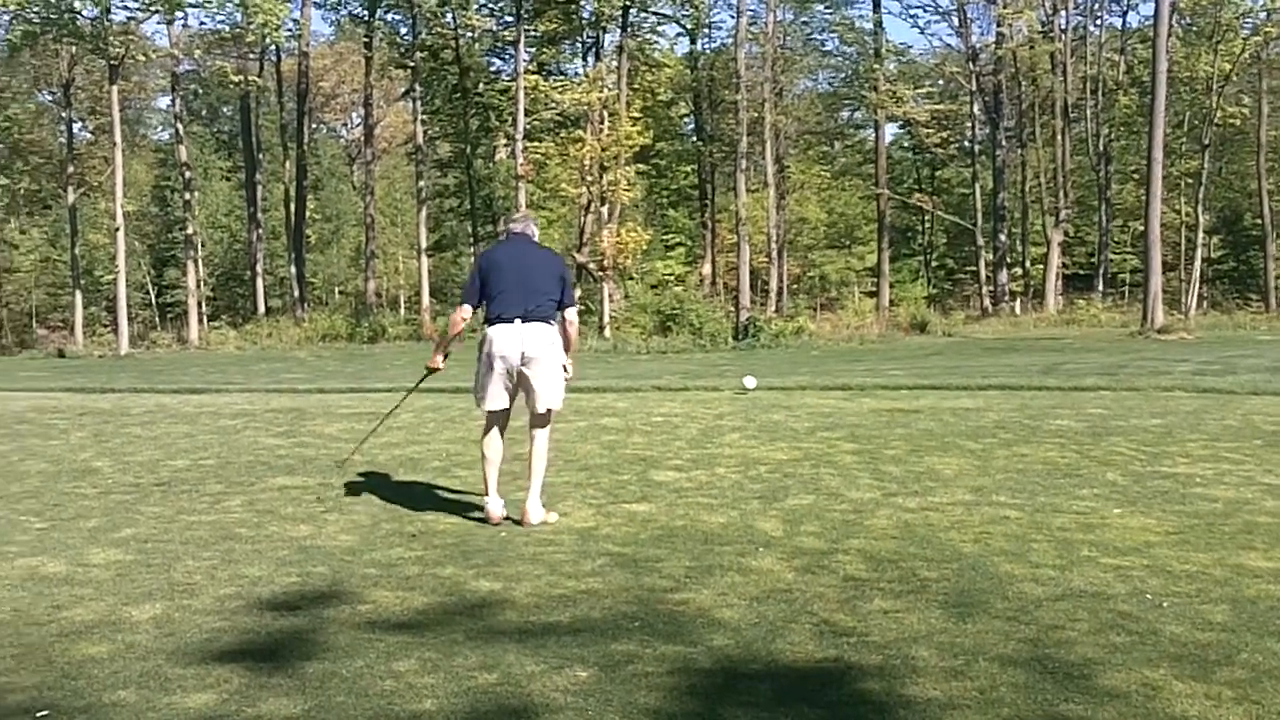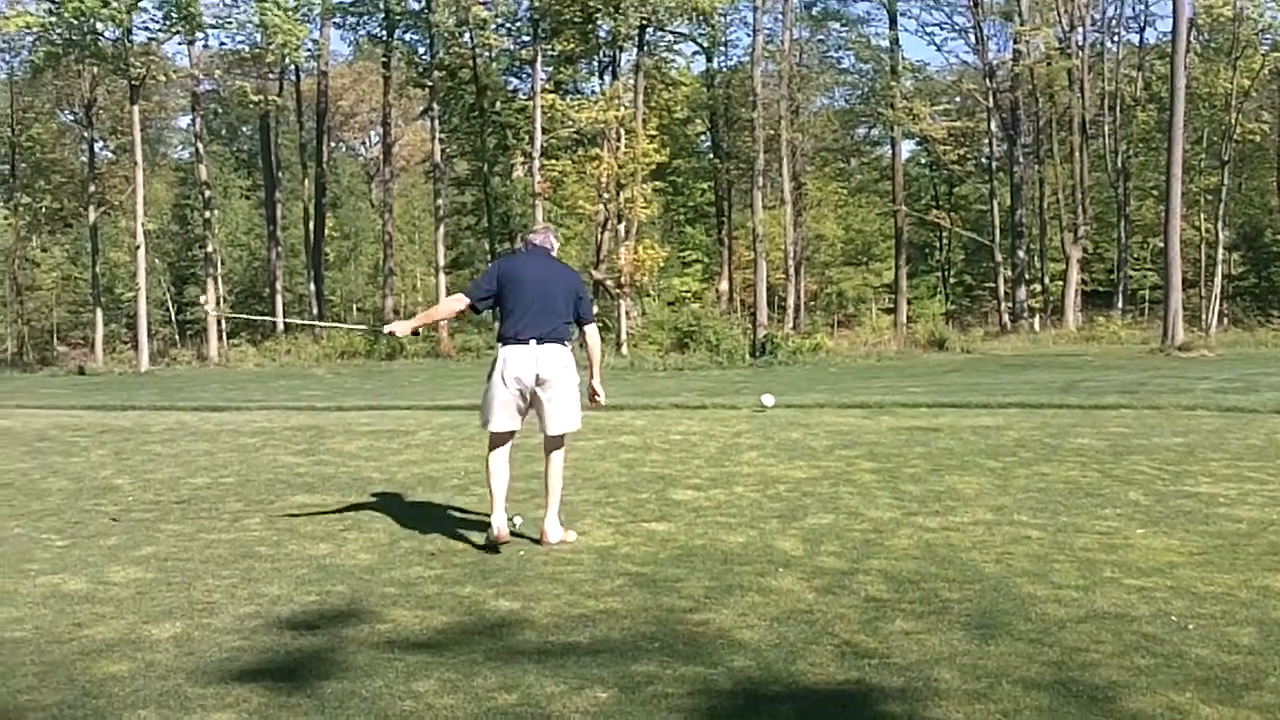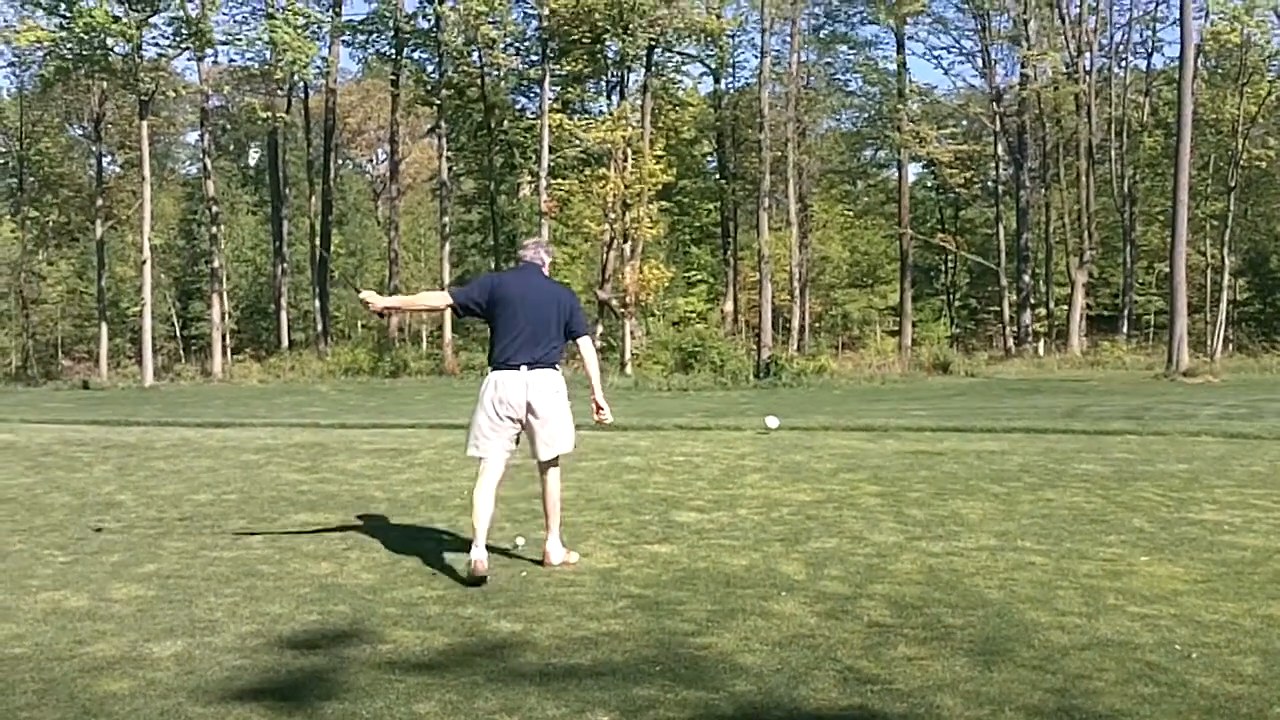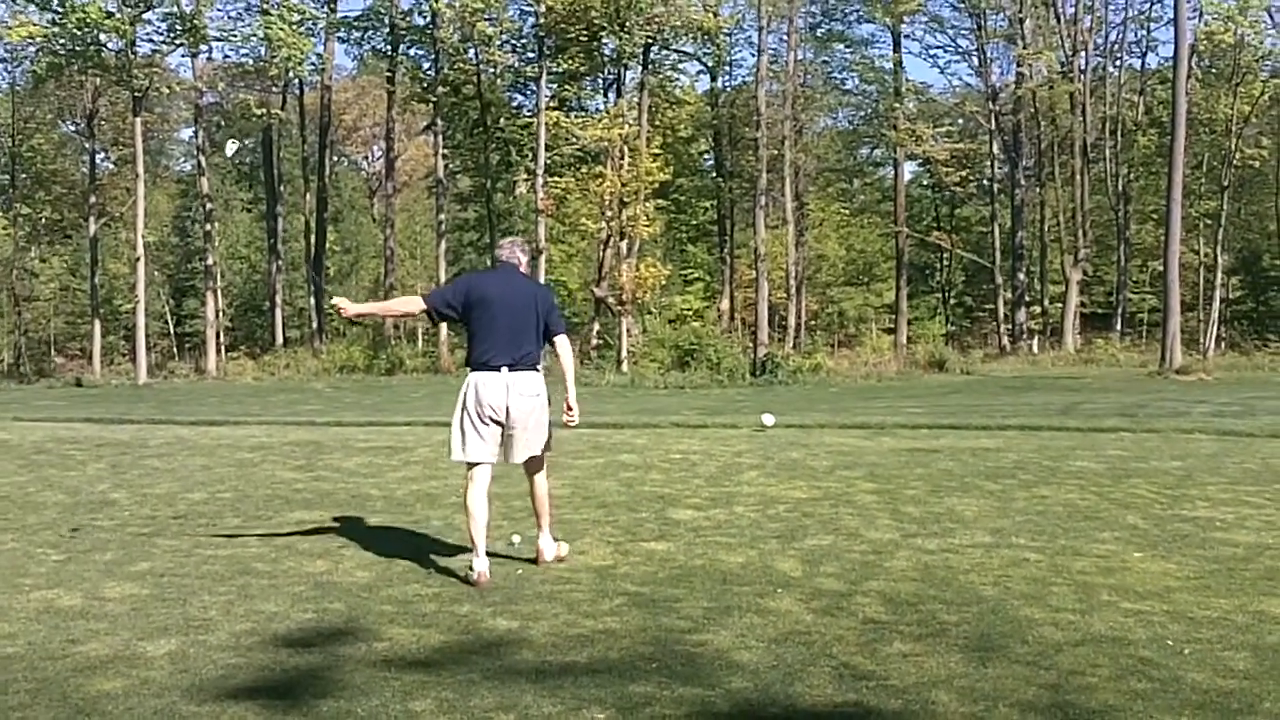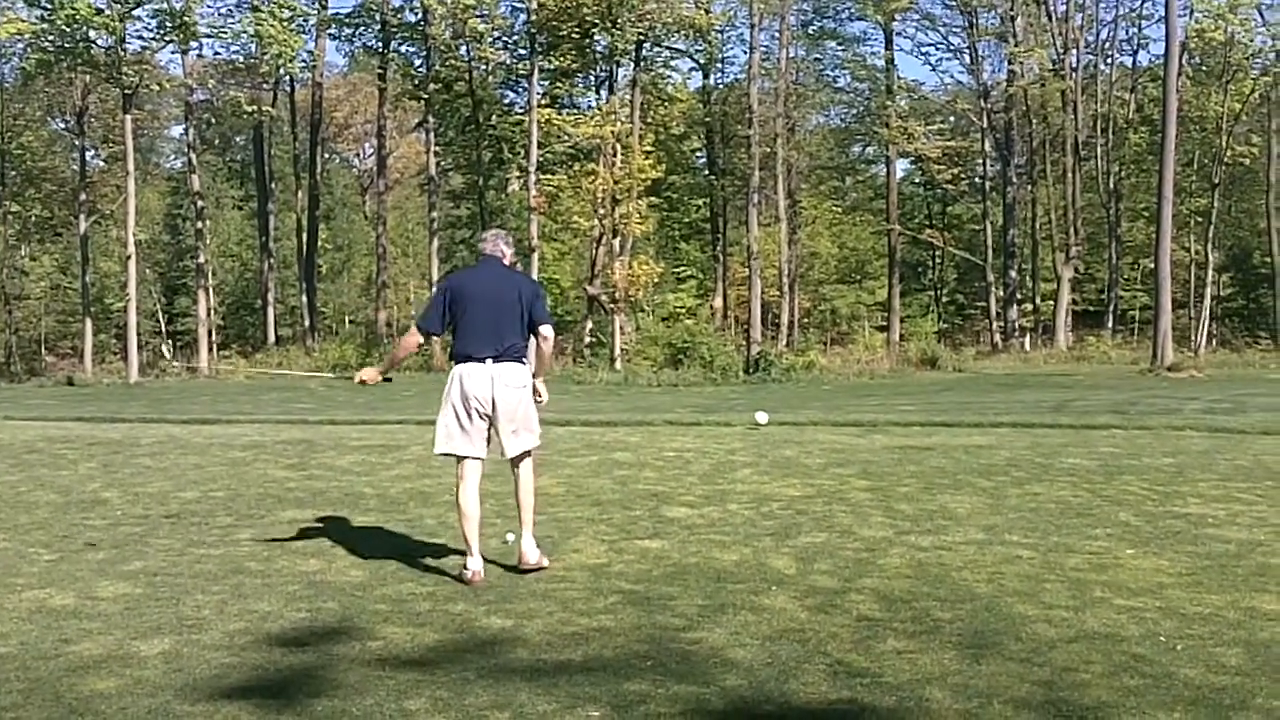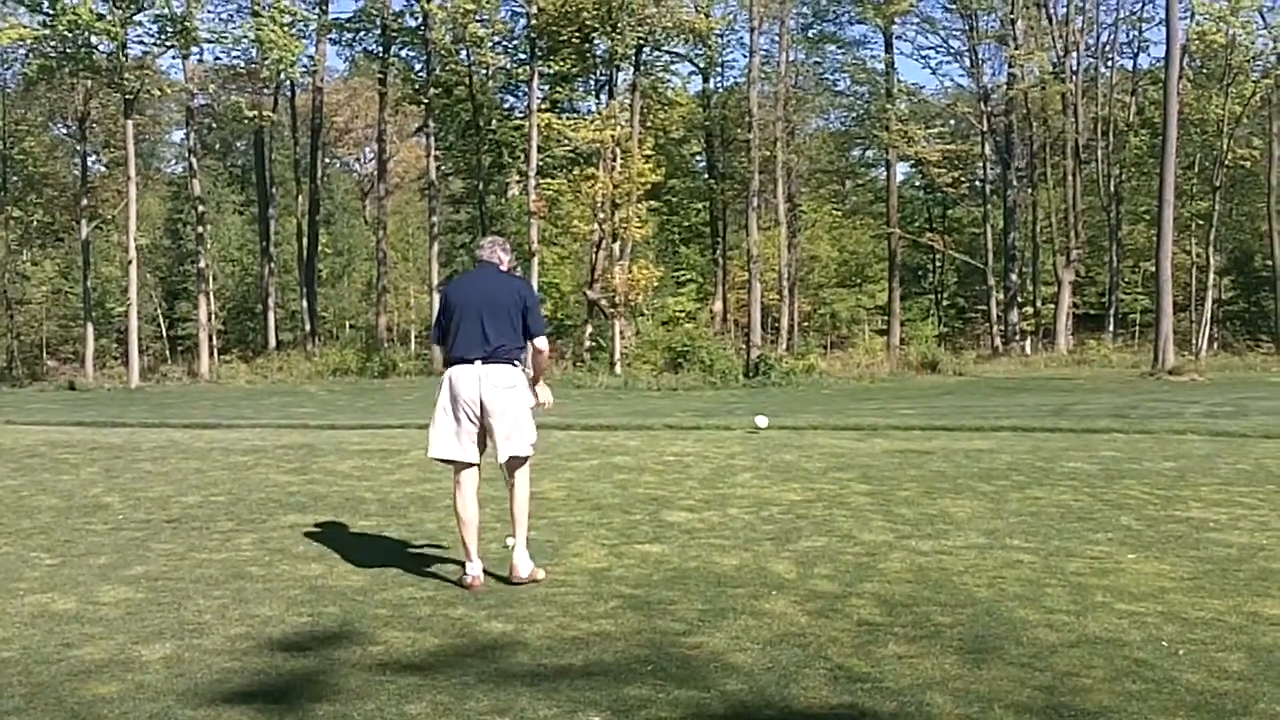
dt=0.2s
person 1, frame 1
left shoulder: (489, 256)
right shoulder: (552, 259)
left elbow: (463, 313)
right elbow: (570, 318)
left wrist: (440, 351)
right wrist: (567, 357)
left hip: (500, 338)
right hip: (541, 339)
left knee: (494, 423)
right knee: (541, 425)
left ankle: (493, 502)
right ankle: (533, 505)
person 1, frame 2
left shoulder: (505, 266)
right shoulder: (571, 276)
left elbow: (459, 302)
right elbow: (591, 332)
left wrist: (411, 324)
right wrist: (595, 377)
left hip: (513, 359)
right hip: (556, 359)
left knee: (499, 443)
right knee: (555, 445)
left ankle: (498, 519)
right ankle: (552, 525)
person 1, frame 3
left shoulder: (496, 282)
right shoulder: (563, 294)
left elbow: (440, 300)
right elbow: (585, 345)
left wrist: (387, 302)
right wrist: (597, 392)
left hip: (503, 384)
right hip: (546, 384)
left knee: (489, 473)
right knee: (550, 467)
left ankle: (478, 550)
right ankle: (553, 546)
person 1, frame 4
left shoulder: (472, 284)
right shoulder: (540, 293)
left elbow: (415, 304)
right elbow: (562, 343)
left wrist: (359, 309)
right wrist: (571, 393)
left hip: (483, 385)
right hip: (527, 385)
left knee: (477, 478)
right knee: (535, 466)
left ankle: (479, 562)
right ankle: (546, 543)
person 1, frame 5
left shoulder: (457, 281)
right shoulder: (526, 284)
left elbow: (417, 335)
right elbow: (546, 335)
left wrist: (382, 370)
right wrist: (539, 379)
left hip: (468, 377)
right hip: (512, 377)
left knee: (468, 474)
right knee: (523, 461)
left ankle: (473, 561)
right ankle: (528, 546)
person 1, frame 6
left shoulder: (452, 288)
right shoulder: (520, 287)
right elbow: (540, 345)
right wrist: (538, 383)
left hip: (460, 379)
right hip: (504, 378)
left knee: (465, 478)
right knee: (518, 471)
left ankle: (472, 567)
right ankle: (520, 557)
